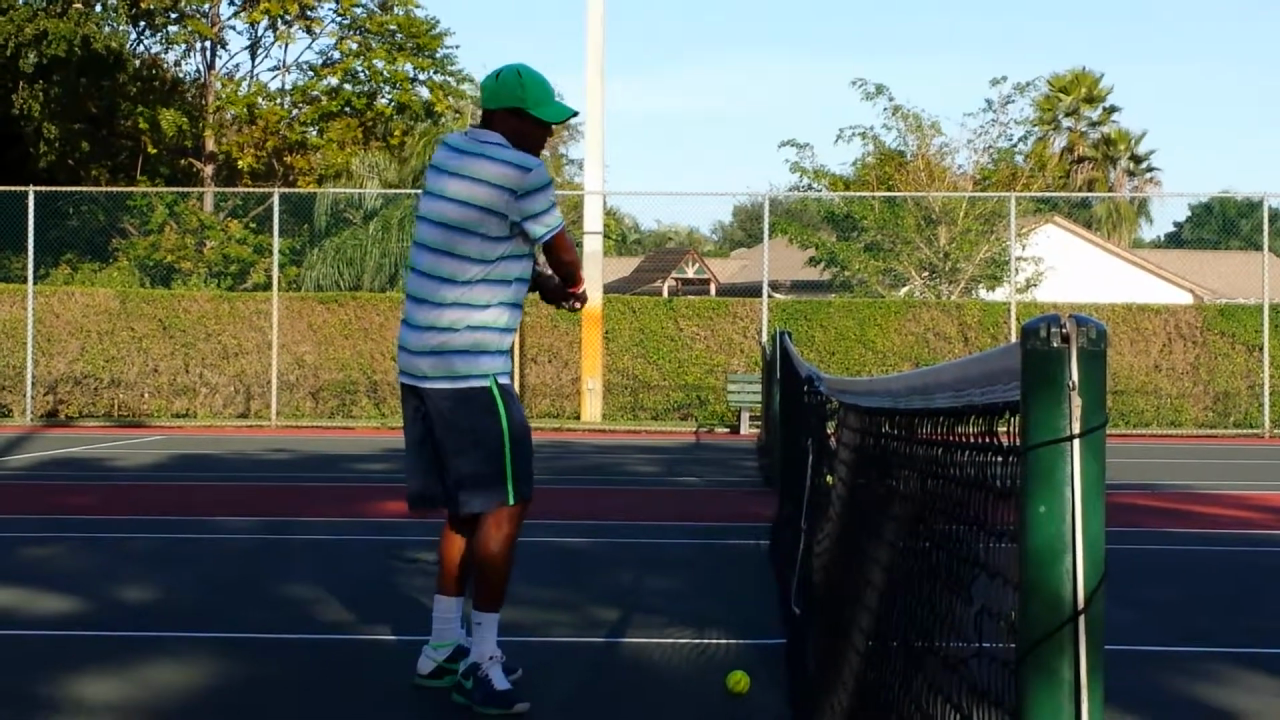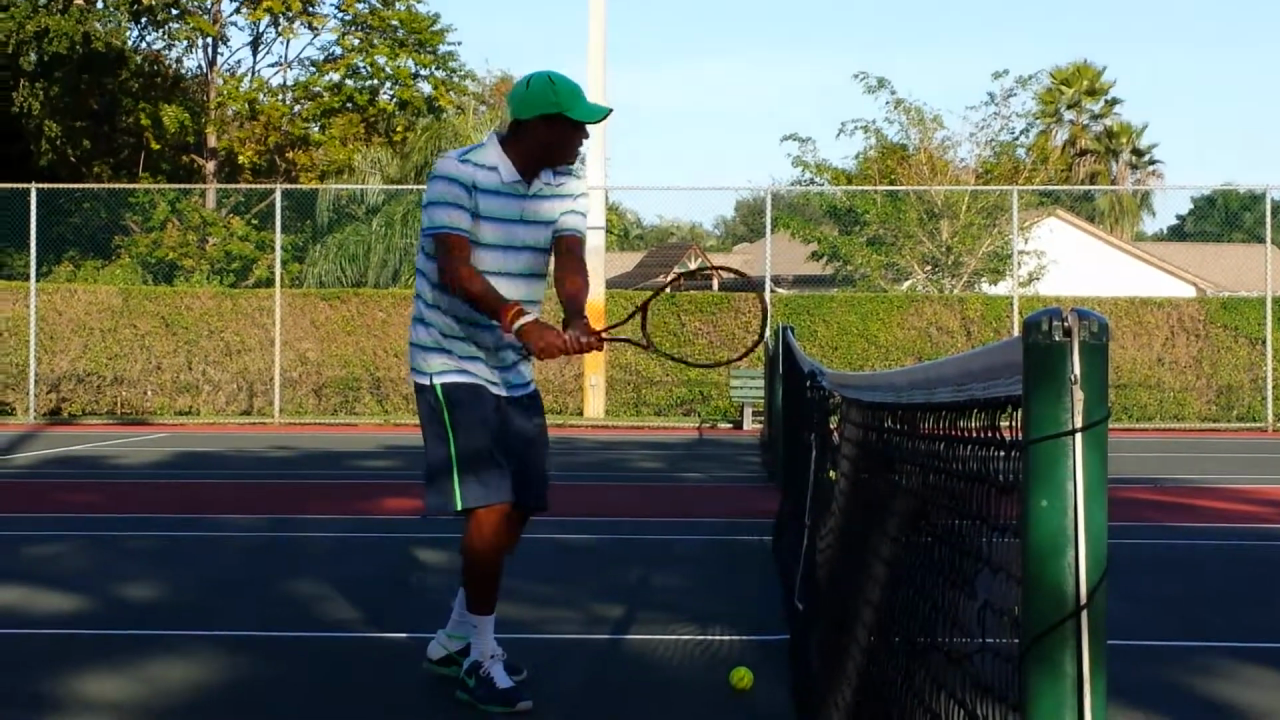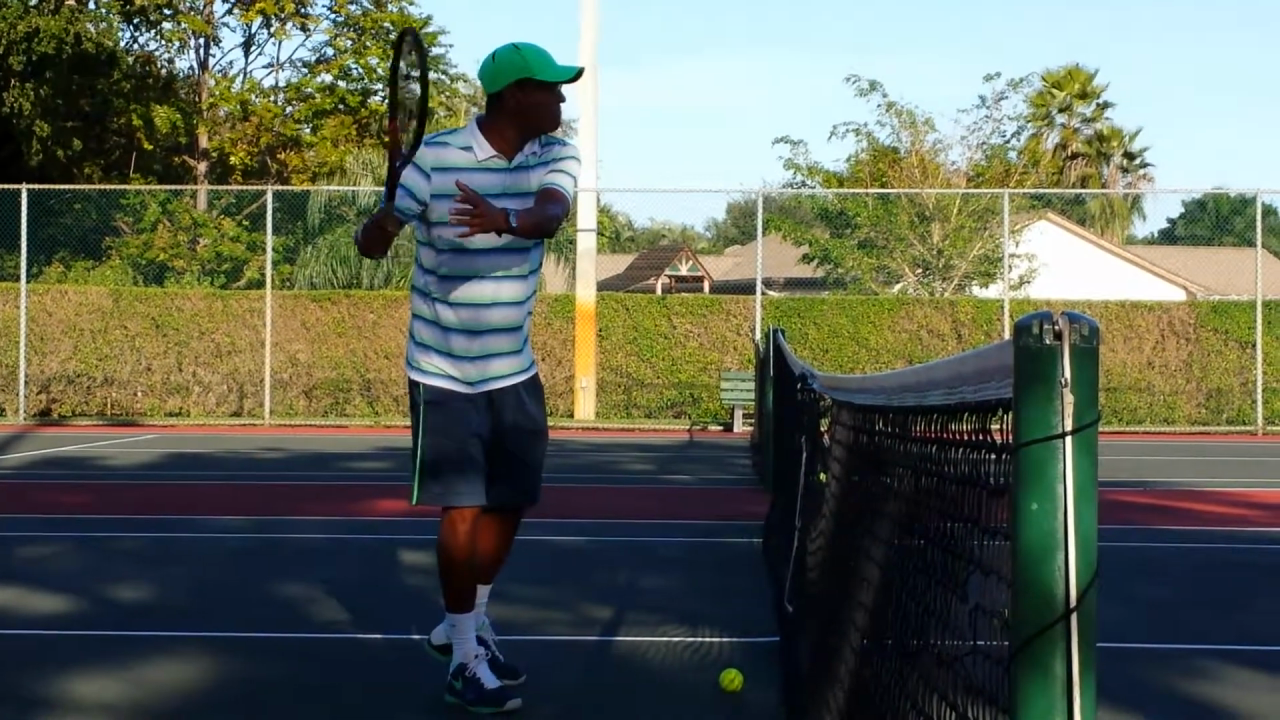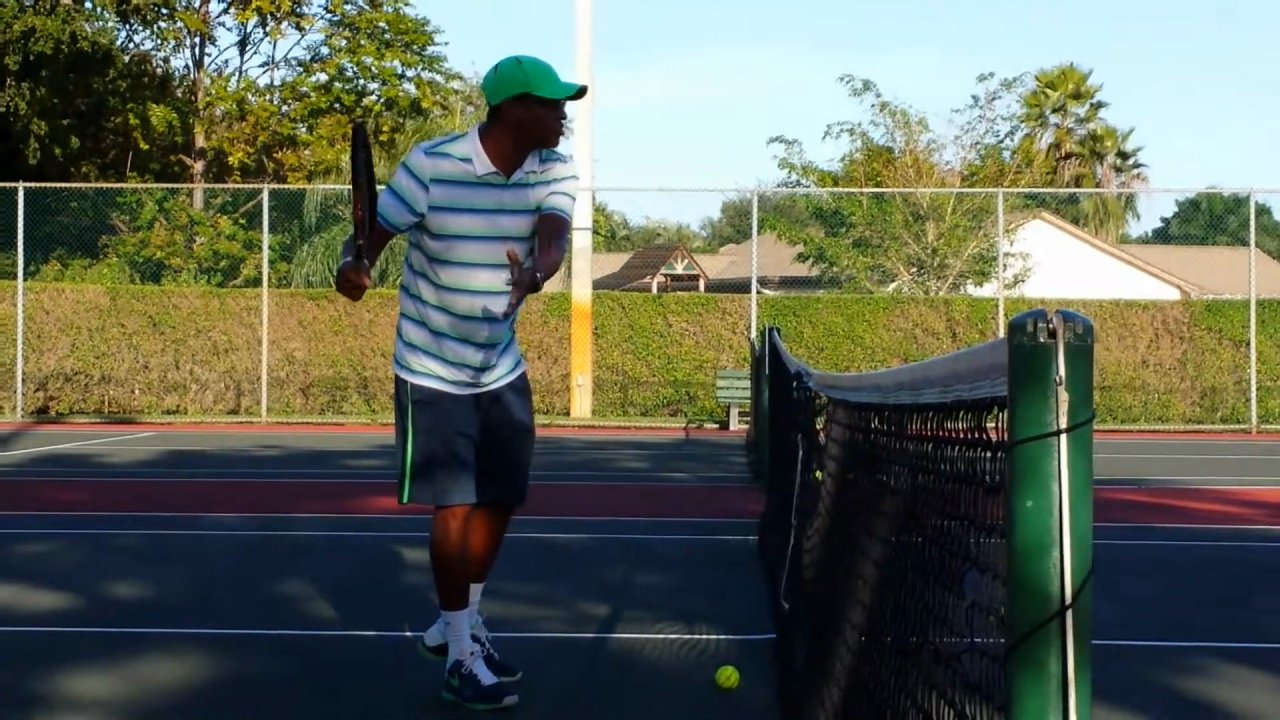
dt=0.5s
person 1, frame 1
left shoulder: (449, 153)
right shoulder: (520, 173)
right elbow: (561, 253)
left wrist: (540, 281)
right wrist: (570, 289)
left hip: (426, 362)
right hip: (468, 368)
left knee: (470, 506)
right knee: (505, 507)
left ankle: (443, 647)
right ankle: (479, 659)
person 1, frame 2
left shoulder: (565, 185)
right shoulder: (458, 171)
left elbow: (569, 261)
right elbow: (455, 268)
left wrist: (576, 322)
right wrist: (522, 323)
left hip: (513, 372)
right hip: (453, 368)
left knee: (517, 507)
right knee: (491, 507)
left ankle: (456, 637)
right ankle: (480, 657)
person 1, frame 3
left shoulder: (558, 156)
right shoulder: (434, 156)
left elbow: (549, 216)
right elbow: (379, 228)
left wrist: (504, 220)
right wrist: (375, 231)
left hip: (515, 369)
right hip: (444, 371)
left knee: (510, 504)
right knee: (463, 509)
left ankle: (466, 626)
right ankle: (466, 661)
person 1, frame 4
left shoulder: (556, 172)
right shoulder: (430, 163)
left elbow: (553, 243)
right elbow: (375, 233)
left wrist: (535, 273)
right wrist: (354, 265)
left hip: (501, 368)
right hip: (432, 369)
left knee: (498, 501)
right knee: (455, 507)
left ankle: (461, 625)
right ankle: (460, 657)
